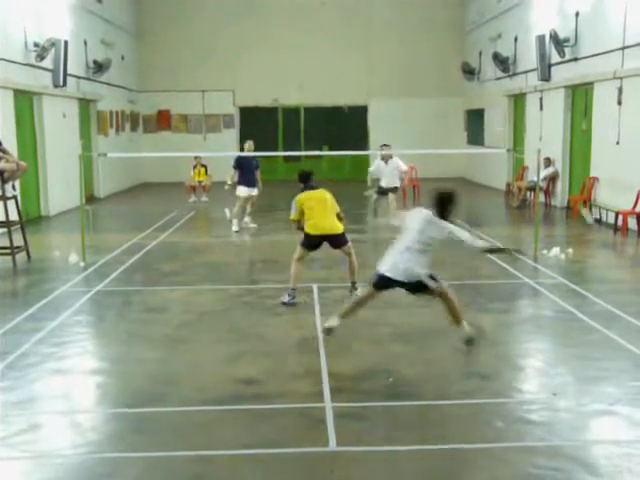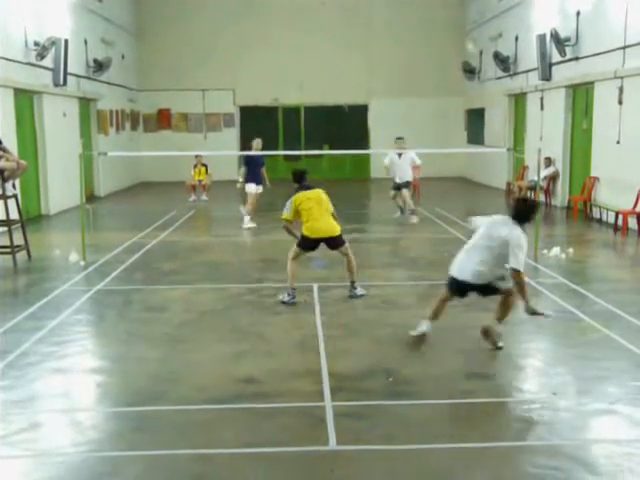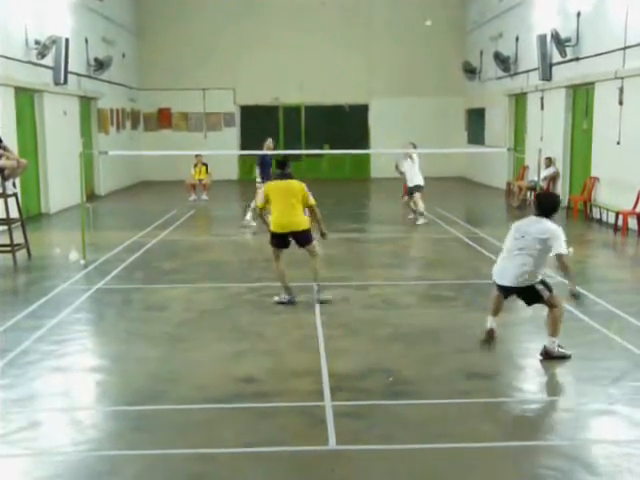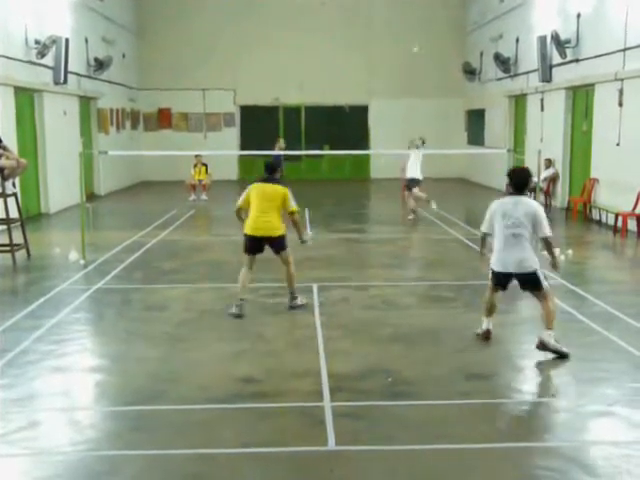
dt=0.3s
person 1, frame 1
left shoulder: (419, 214)
right shoulder: (449, 230)
right elbow: (478, 244)
left hip: (388, 266)
right hip: (411, 273)
left knee: (368, 295)
right knee: (445, 293)
left ankle: (334, 321)
right ankle: (465, 330)
person 1, frame 2
left shoulder: (492, 220)
right shoulder: (518, 238)
left elbow: (473, 221)
right elbow: (516, 272)
right wrist: (527, 303)
left hip: (458, 269)
right hip: (479, 275)
left knee: (446, 296)
right knee: (511, 292)
left ankle: (424, 328)
right ankle: (494, 329)
person 1, frame 3
left shoulder: (519, 224)
right shoulder: (554, 230)
right elbow: (561, 258)
right wrist: (571, 283)
left hip: (500, 273)
right hip: (523, 278)
left knee: (499, 293)
right knee: (556, 305)
left ankle: (490, 327)
right ankle: (551, 347)
person 1, frame 4
left shoulder: (496, 206)
right shoulder: (534, 207)
left elbow: (485, 235)
right elbow: (546, 238)
left wrist: (482, 249)
right wrist: (553, 258)
left hip: (501, 261)
right hip: (526, 263)
left knee: (492, 290)
right knee: (546, 299)
left ankle: (486, 328)
right ankle: (547, 338)
person 2, frame 1
left shoulder: (298, 199)
right shoulder: (326, 193)
left elbow: (298, 225)
right elbow: (340, 216)
left hip: (314, 230)
right hip: (334, 229)
left knee: (297, 259)
right knee: (350, 253)
left ankle: (291, 294)
right ankle: (354, 288)
person 2, frame 2
left shoulder: (294, 199)
right shoulder: (321, 193)
left elbow: (286, 225)
right elbow: (333, 215)
left wrist: (294, 236)
left hip: (310, 233)
right hip: (331, 231)
left knee: (292, 258)
right knee: (348, 254)
left ankle: (290, 294)
right ankle: (354, 288)
person 2, frame 3
left shoulder: (268, 186)
right shoulder: (300, 185)
left elbow: (260, 211)
right elbow: (313, 209)
left wrist: (269, 225)
right wrist: (322, 228)
left hip: (278, 226)
right hip: (300, 226)
left knee: (277, 258)
right knee: (315, 255)
left ankle: (288, 294)
right ankle: (318, 291)
person 2, frame 4
left shoulder: (252, 188)
right shoulder: (284, 190)
left elbow: (238, 210)
right elbow: (294, 216)
left wrist: (245, 224)
right wrist: (301, 235)
left hip: (252, 231)
right hip: (274, 232)
left knee: (247, 268)
right knee: (288, 262)
left ankle: (239, 304)
right ankle: (293, 298)
